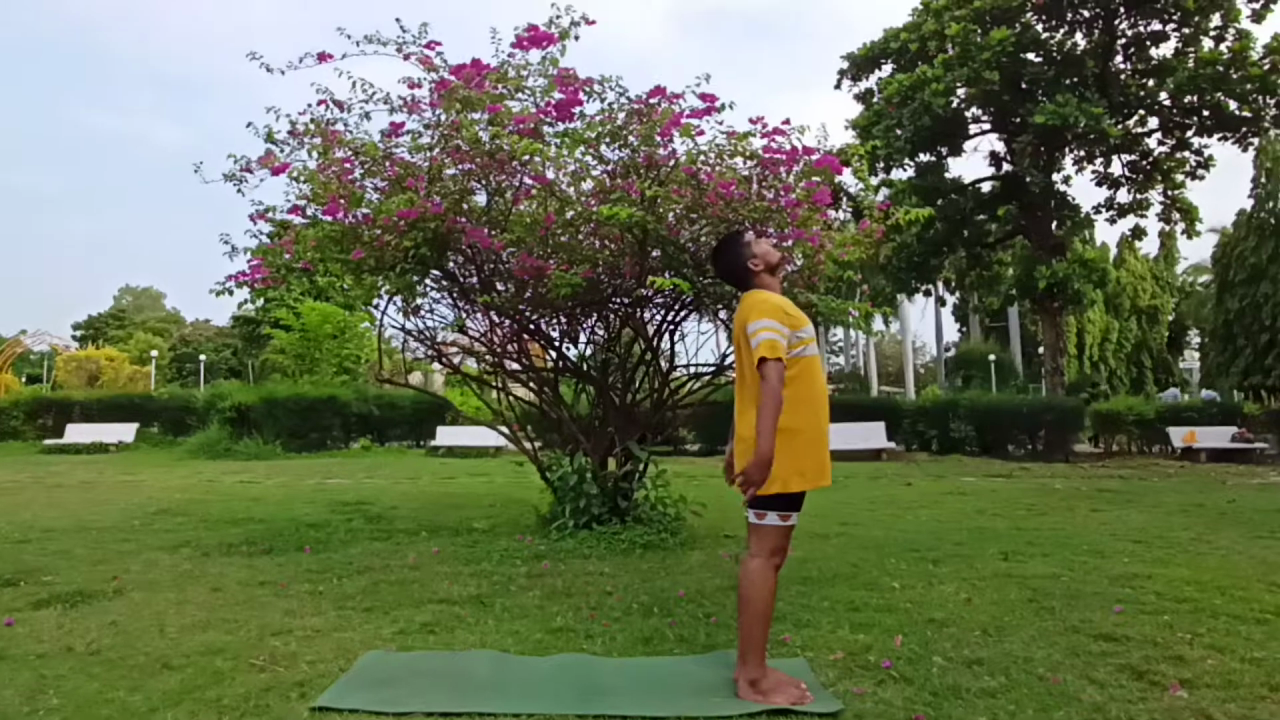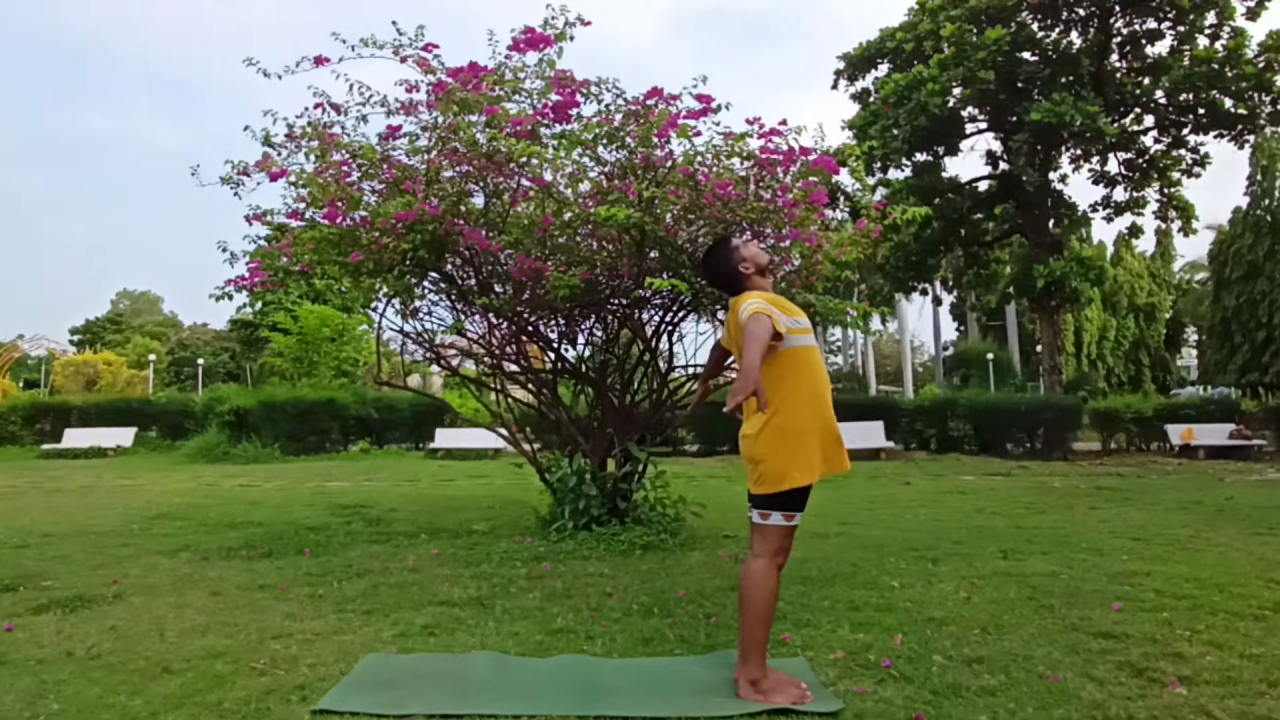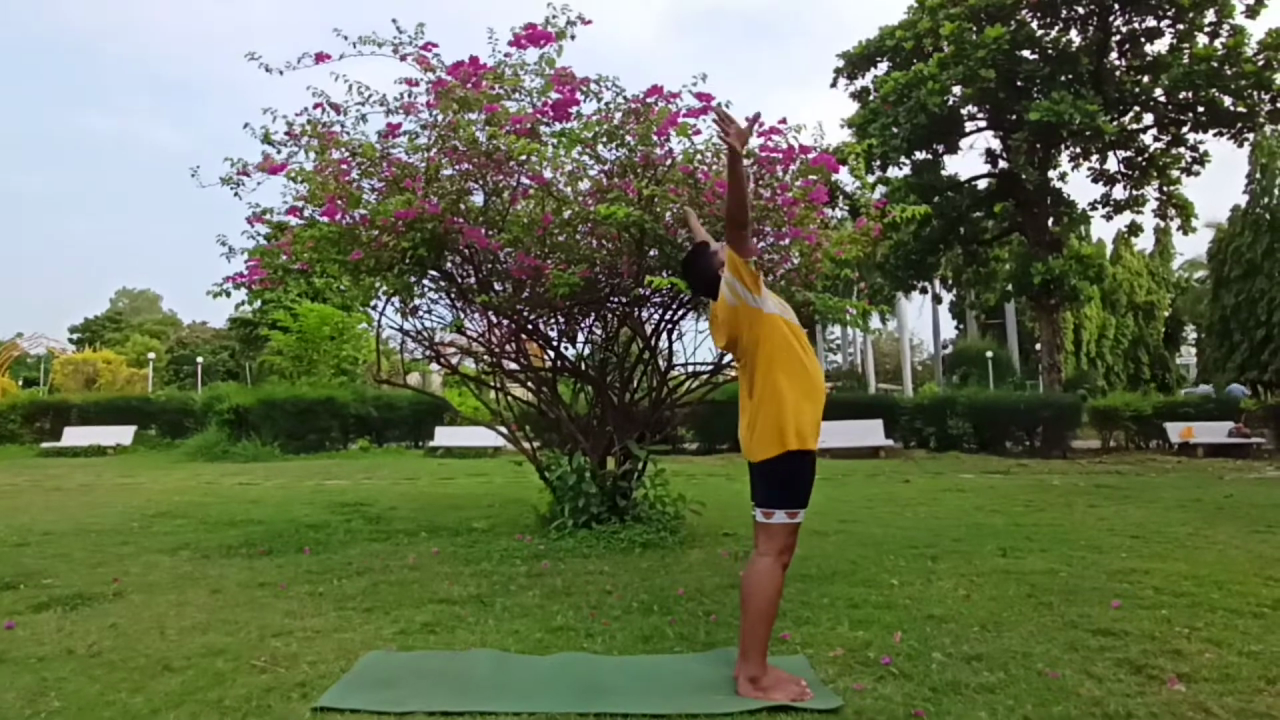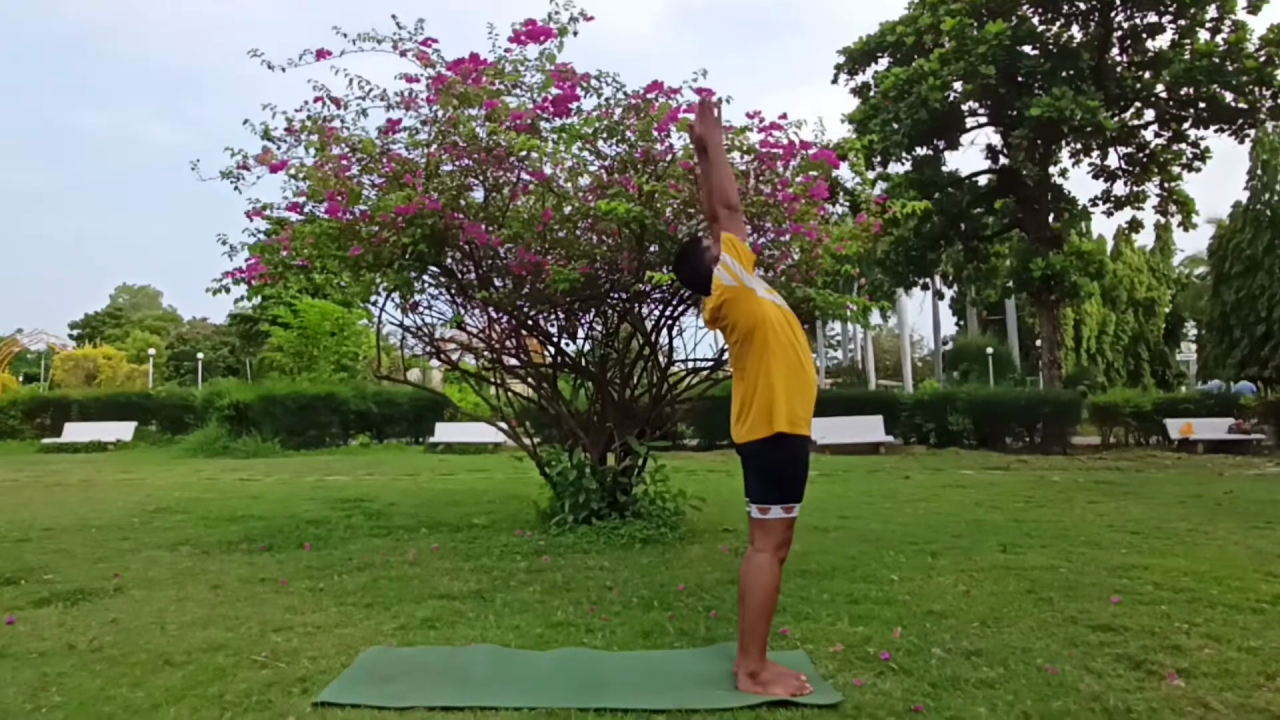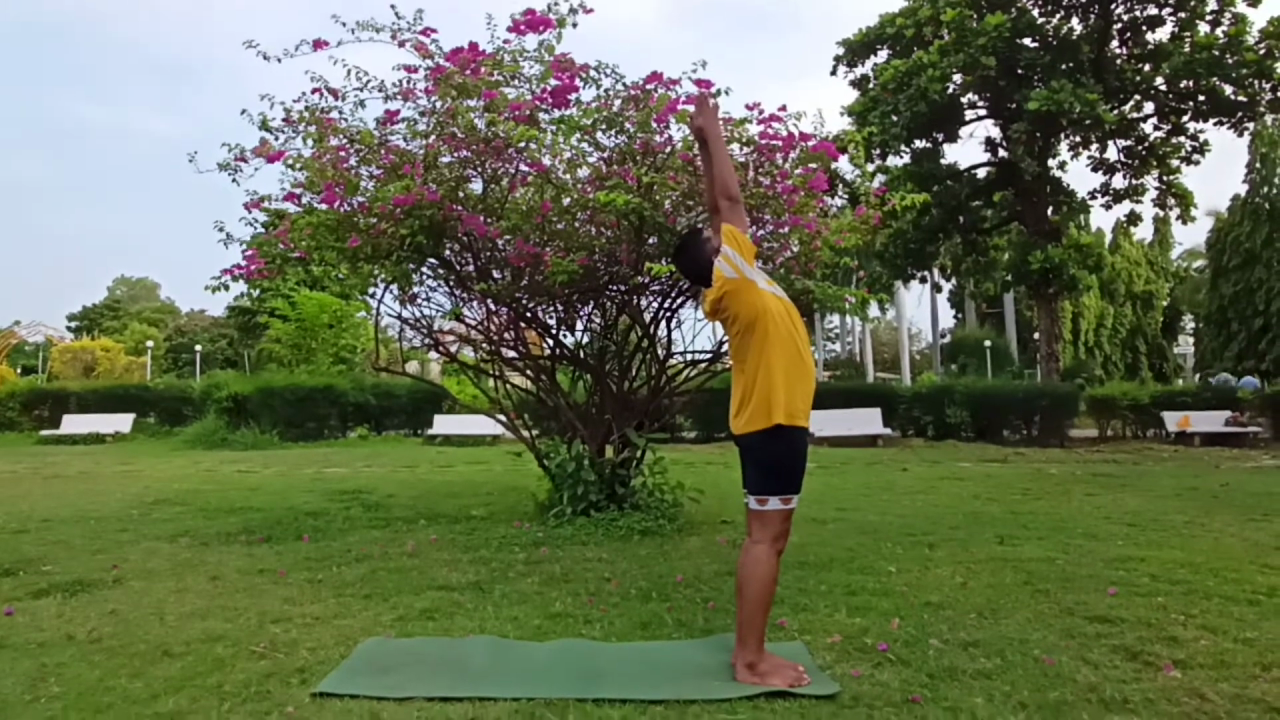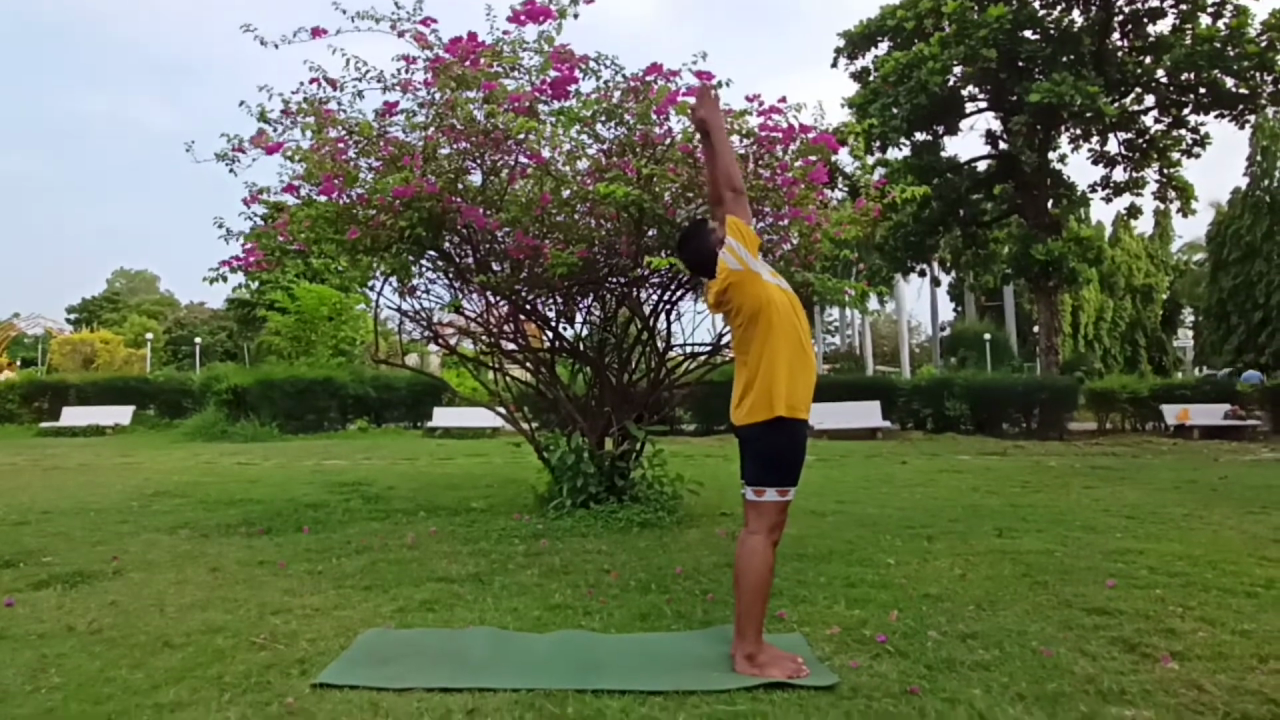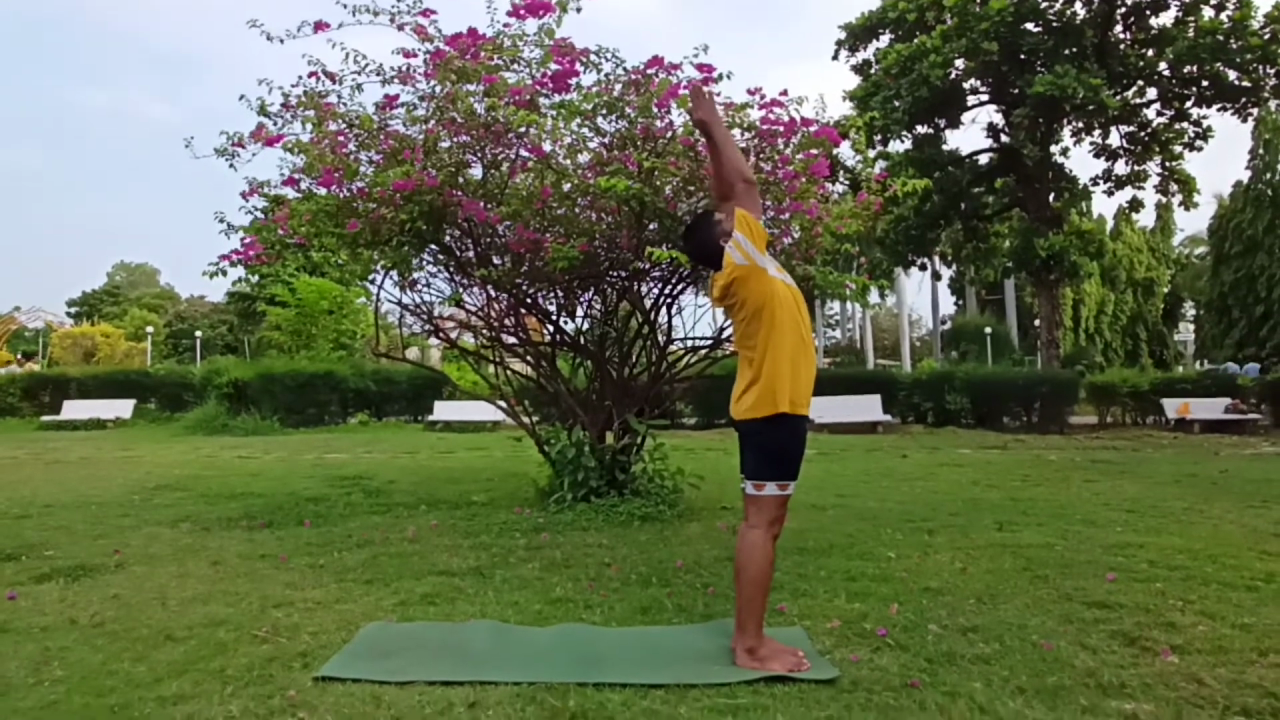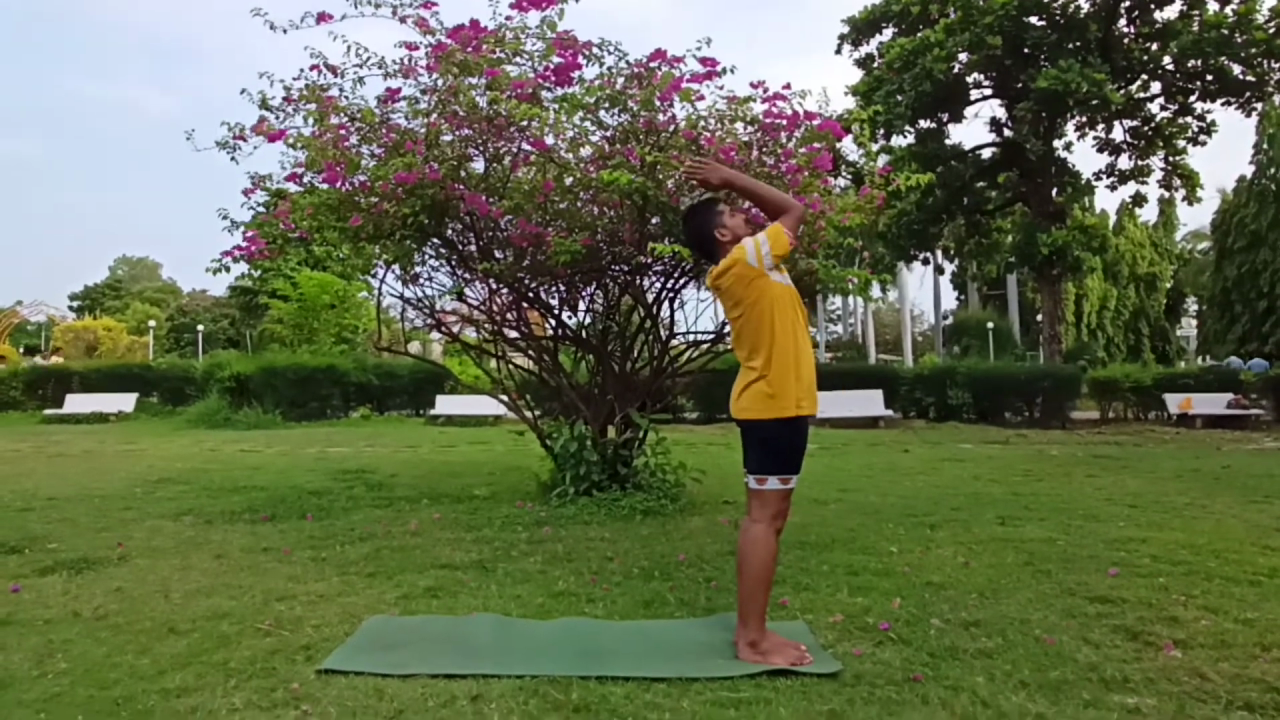
dt=0.4s
person 1, frame 1
left shoulder: (761, 306)
right shoulder: (767, 305)
left elbow: (754, 380)
right elbow: (770, 378)
left wrist: (735, 444)
right wrist: (763, 449)
left hip: (786, 454)
right hip: (780, 455)
left knee: (769, 556)
right knee: (765, 555)
left ankle: (752, 667)
right ankle: (753, 678)
person 1, frame 2
left shoulder: (754, 305)
right shoulder: (758, 300)
left elbow: (723, 346)
right elbow: (756, 333)
left wrist: (706, 381)
right wrist: (751, 371)
left hip: (790, 447)
right hip: (783, 449)
left knee: (770, 554)
right knee: (768, 554)
left ankle: (752, 667)
right ankle: (753, 677)
person 1, frame 3
left shoulder: (731, 307)
right shoulder: (739, 296)
left elbow: (717, 244)
right elbow: (736, 234)
left wrist: (696, 233)
right wrist: (736, 159)
left hip: (780, 433)
right hip: (783, 434)
left knee: (773, 550)
right knee: (772, 552)
left ankle: (753, 659)
right ankle: (754, 675)
person 1, frame 4
left shoulder: (734, 295)
right shoulder: (733, 285)
left elbow: (721, 213)
right elbow: (727, 208)
left wrist: (706, 146)
right wrist: (711, 143)
left hip: (775, 426)
right hip: (773, 428)
left knee: (770, 546)
right knee: (769, 546)
left ankle: (753, 661)
right ankle: (752, 671)
person 1, frame 5
left shoulder: (735, 284)
right shoulder: (732, 277)
left elbow: (722, 207)
right elbow: (728, 201)
left wrist: (709, 139)
right wrist: (712, 137)
left hip: (774, 418)
right hip: (772, 420)
left knee: (768, 537)
right knee: (766, 537)
left ankle: (750, 651)
right ankle: (750, 661)
person 1, frame 6
left shoulder: (738, 276)
right shoulder: (736, 270)
left elbow: (723, 198)
right elbow: (732, 193)
left wrist: (711, 133)
right wrist: (714, 127)
left hip: (772, 410)
right hip: (772, 412)
left knee: (764, 528)
right knee: (762, 528)
left ankle: (750, 643)
right ankle: (749, 652)
person 1, frame 7
left shoulder: (739, 272)
right shoulder: (744, 263)
left elbow: (730, 192)
right elbow: (743, 185)
left wrist: (710, 132)
right wrist: (713, 126)
left hip: (770, 405)
right hip: (773, 408)
left knee: (764, 521)
right knee: (763, 521)
left ankle: (750, 637)
right ankle: (750, 646)
person 1, frame 8
left shoulder: (733, 268)
right shoulder: (747, 259)
left elbow: (779, 214)
right elbow: (794, 210)
left wrist: (727, 184)
right wrist: (730, 179)
left hip: (768, 401)
right hip: (776, 404)
left knee: (766, 517)
right knee: (765, 517)
left ankle: (752, 630)
right ankle: (752, 639)
